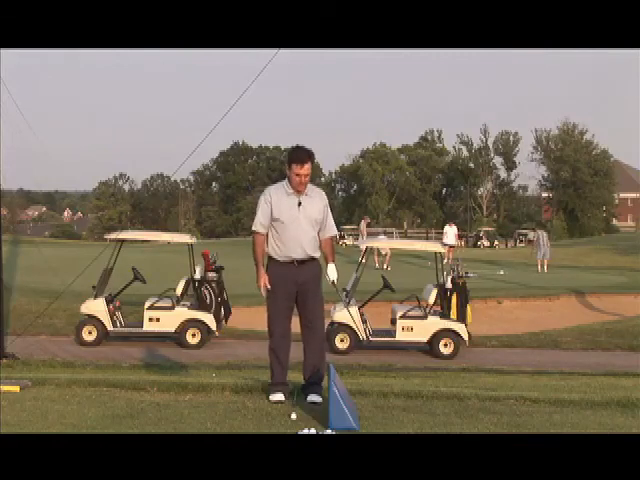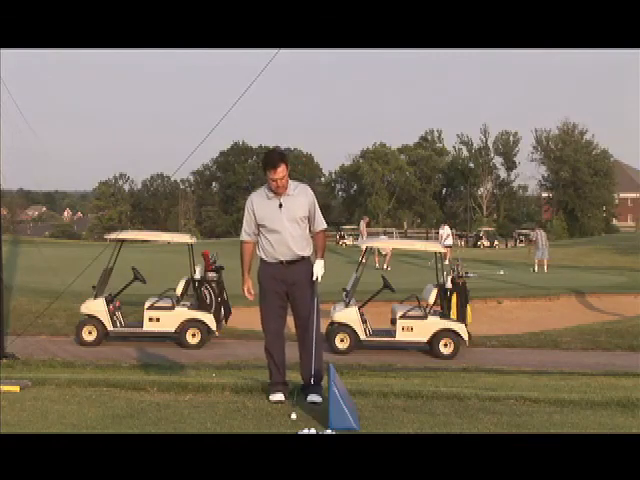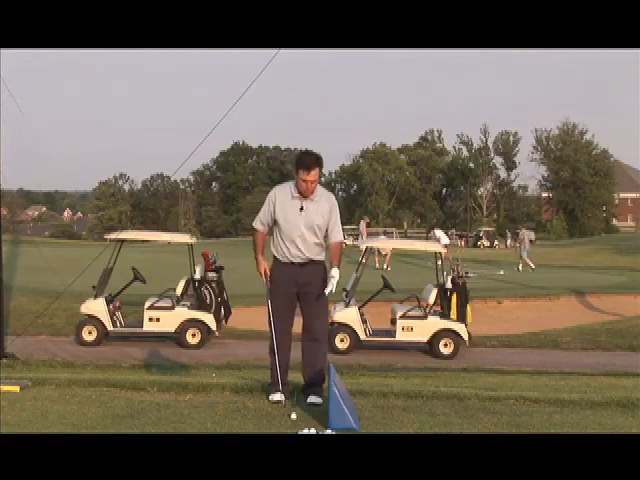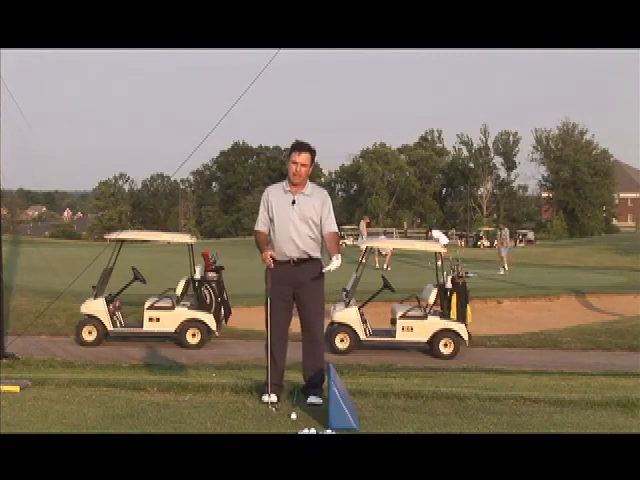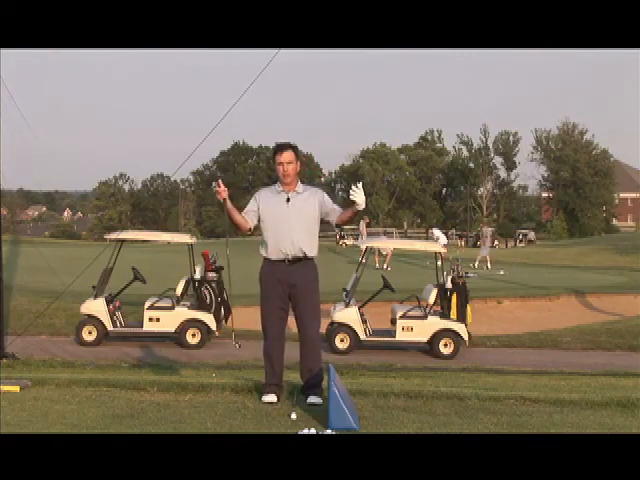
dt=1s
person 1, frame 1
left shoulder: (320, 197)
right shoulder: (271, 194)
left elbow: (326, 234)
right elbow: (259, 233)
left wrist: (331, 263)
right wrist: (260, 269)
left hip: (310, 268)
right hip: (279, 268)
left knee: (314, 328)
right knee: (278, 329)
left ankle: (313, 385)
right ankle: (278, 384)
person 1, frame 2
left shoulder: (305, 193)
right shoulder: (254, 200)
left elbow: (318, 229)
right elbow: (248, 240)
left wrist: (320, 259)
right wrist: (245, 276)
left hip: (302, 268)
right hip: (270, 270)
left knee: (309, 327)
right knee: (272, 330)
left ankle: (312, 384)
right ankle: (278, 385)
person 1, frame 3
left shoulder: (328, 200)
right shoulder: (277, 194)
left elbow: (335, 239)
right elbow: (261, 227)
left wrist: (335, 268)
right wrist: (259, 257)
left hip: (314, 271)
right hip: (282, 269)
left knee: (316, 331)
right knee: (280, 330)
left ankle: (313, 387)
right ankle: (279, 385)
person 1, frame 4
left shoulder: (321, 196)
right shoulder: (271, 193)
left elbow: (329, 231)
right elbow: (261, 229)
left wrist: (335, 255)
right wrist: (264, 249)
left hip: (310, 269)
right hip: (279, 269)
left knee: (313, 330)
right knee: (276, 329)
left ankle: (314, 388)
right ankle: (273, 387)
person 1, frame 5
left shoulder: (315, 195)
right shoulder: (263, 196)
left elbow: (339, 218)
right elbow: (245, 225)
left wrist: (356, 207)
right wrist: (227, 202)
left hip: (304, 268)
right hip: (273, 269)
left knee: (310, 329)
right knee: (272, 330)
left ankle: (313, 388)
right ankle: (272, 387)
